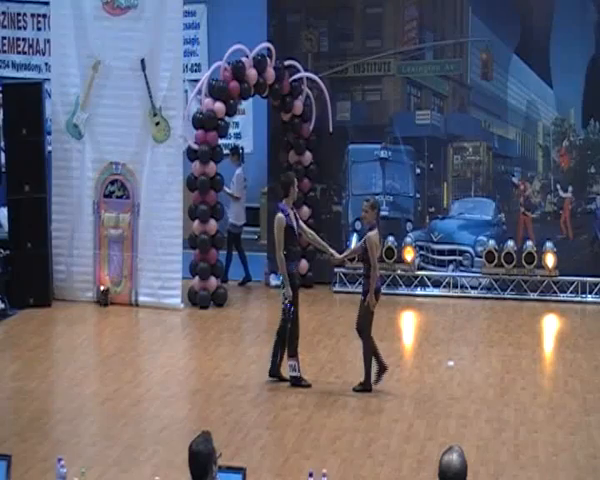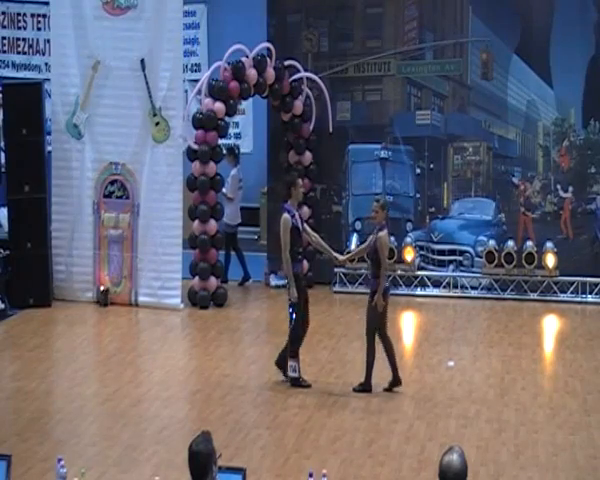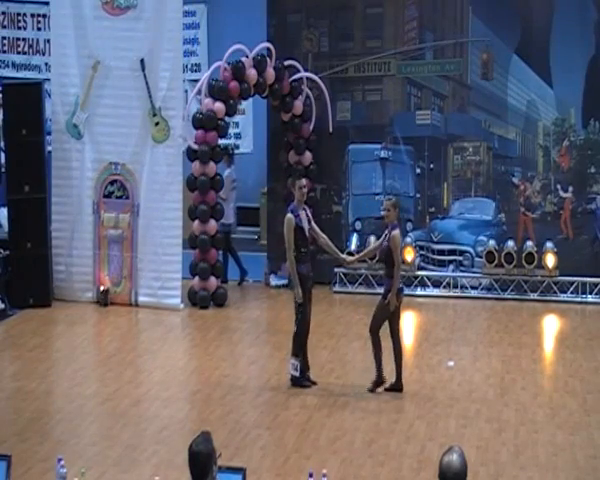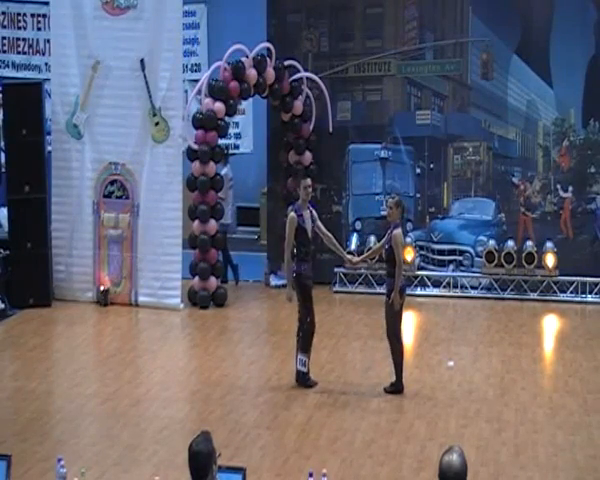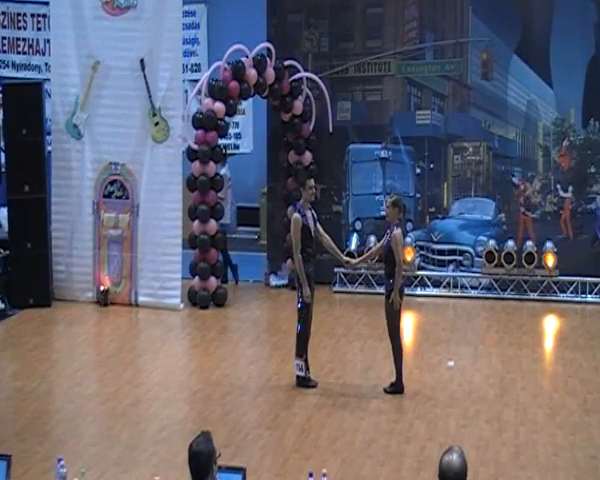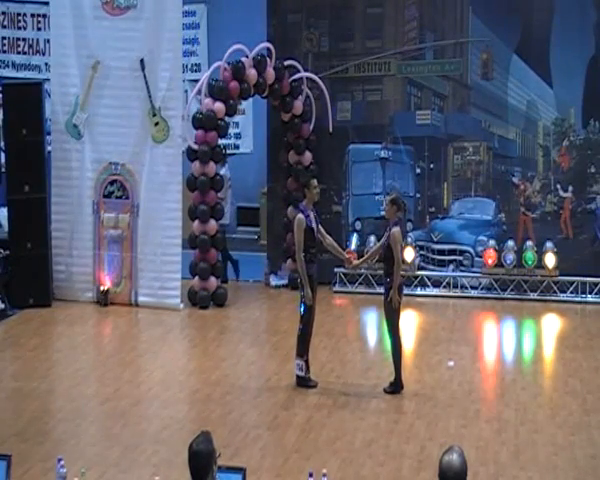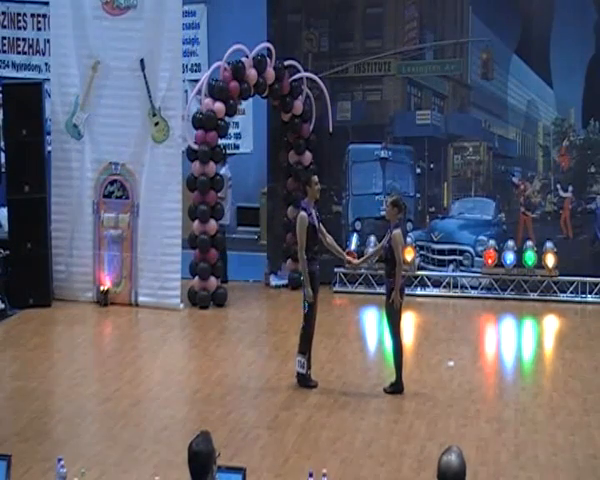
dt=0.4s
person 1, frame 1
left shoulder: (293, 212)
right shoulder: (281, 217)
left elbow: (309, 234)
right elbow: (279, 254)
left wrist: (330, 251)
right wrist: (287, 285)
left hip: (294, 272)
right hip: (288, 274)
left knee: (286, 322)
right knee: (292, 323)
left ankle: (274, 368)
right ankle: (294, 374)
person 1, frame 2
left shoulder: (297, 213)
right shoulder: (287, 217)
left elbow: (312, 237)
right elbow: (285, 254)
left wrist: (332, 254)
right wrist: (291, 286)
left hip: (300, 272)
right hip: (293, 274)
left knee: (303, 322)
right knee: (296, 323)
left ankle: (283, 360)
right ankle: (294, 374)
person 1, frame 3
left shoulder: (306, 212)
right shoulder: (290, 217)
left elbow: (320, 237)
right elbow: (289, 254)
left wrist: (340, 256)
right wrist: (296, 285)
left hip: (308, 271)
right hip: (298, 273)
left knee: (306, 323)
right knee: (301, 323)
left ankle: (303, 370)
right ankle: (295, 374)
person 1, frame 4
left shoulder: (311, 212)
right shoulder: (293, 216)
left elbow: (326, 236)
right elbow: (287, 252)
left wrist: (345, 255)
right wrist: (289, 285)
left hip: (308, 269)
right hip: (299, 271)
left knee: (304, 321)
right knee: (309, 321)
left ankle: (302, 370)
right ankle: (301, 371)
person 1, frame 5
left shoulder: (311, 212)
right shoulder: (297, 217)
left elbow: (324, 238)
right elbow: (296, 254)
left wrist: (342, 258)
right wrist: (304, 285)
left hip: (311, 269)
right hip: (303, 272)
left knee: (307, 322)
right knee: (304, 322)
left ankle: (304, 370)
right ankle: (301, 374)
person 1, frame 6
left shoulder: (313, 213)
right shoulder: (301, 218)
left elbow: (326, 239)
right elbow: (299, 255)
left wrist: (344, 256)
right wrist: (306, 287)
left hip: (313, 271)
right hip: (306, 273)
left knee: (309, 323)
right knee: (305, 323)
left ankle: (305, 370)
right ankle: (301, 374)
person 1, frame 7
left shoulder: (314, 211)
right shoulder: (303, 215)
left elbow: (326, 238)
right elbow: (301, 253)
left wrist: (344, 257)
right wrist: (306, 285)
left hip: (315, 269)
right hip: (308, 271)
left knee: (311, 322)
right knee: (308, 322)
left ankle: (305, 370)
right ankle: (302, 373)
person 2, frame 1
left shoulder: (371, 235)
right shoulder: (371, 233)
left elbow: (374, 266)
right elbow: (358, 249)
left wrist: (371, 293)
right wrist: (341, 257)
left hip: (371, 287)
right hip: (369, 286)
left knee: (365, 332)
right knee: (361, 328)
left ankle: (367, 382)
right ankle: (380, 365)
person 2, frame 2
left shoulder: (382, 235)
right shoulder: (377, 233)
left elbow: (384, 267)
right elbow: (363, 249)
left wrist: (379, 294)
right wrist: (345, 258)
left hip: (379, 289)
right hip: (377, 288)
left knee: (370, 335)
right knee: (382, 333)
left ankle: (367, 382)
right ankle: (395, 377)
person 2, frame 3
left shoulder: (395, 234)
right shoulder: (388, 232)
left elbow: (398, 266)
right elbow: (374, 249)
left wrist: (393, 293)
right wrist: (354, 259)
left hip: (393, 289)
right hip: (391, 288)
left knee: (374, 329)
right knee: (394, 334)
left ankle: (379, 376)
right ankle: (398, 381)
person 2, frame 4
left shoulder: (397, 232)
right shoulder: (391, 230)
left elbow: (399, 264)
right elbow: (378, 248)
left wrist: (396, 292)
right wrist: (359, 260)
left hip: (395, 287)
right hip: (392, 286)
left knee: (392, 335)
right knee: (394, 334)
left ankle: (398, 382)
right ankle: (398, 380)
person 2, frame 5
left shoulder: (396, 232)
right shoulder: (390, 230)
left elbow: (400, 264)
right elbow: (377, 250)
left wrist: (396, 291)
right wrist: (357, 261)
left hip: (394, 287)
right hip: (390, 285)
left knee: (394, 334)
right knee: (393, 334)
left ankle: (398, 383)
right ankle: (398, 380)
person 2, frame 6
left shoulder: (395, 231)
right shoulder: (391, 229)
left elbow: (398, 262)
right elbow: (378, 249)
left wrist: (394, 290)
right wrist: (359, 262)
left hip: (393, 286)
right hip: (389, 284)
left knee: (393, 333)
right knee: (393, 333)
left ankle: (397, 382)
right ankle: (397, 379)
person 2, frame 7
left shoulder: (396, 232)
right shoulder: (391, 231)
left elbow: (399, 263)
right elbow: (379, 249)
left wrist: (396, 291)
right wrist: (359, 262)
left hip: (394, 287)
right hip: (391, 286)
left knee: (395, 334)
right knee: (393, 334)
left ankle: (398, 382)
right ankle: (397, 380)
person 3, frame 1
left shoulder: (238, 173)
right shoulder: (240, 172)
left elbow: (237, 196)
left wrist: (224, 189)
right wrist: (227, 189)
left hip: (235, 217)
right hip: (237, 216)
left knee: (230, 246)
right knee: (237, 246)
left ankle: (225, 275)
right ankle: (247, 275)
person 3, frame 2
left shoulder: (233, 174)
right shoulder: (237, 172)
left elbow: (230, 197)
right wrist: (223, 189)
left hip: (230, 216)
right hip: (234, 216)
left knee: (228, 247)
right knee: (234, 246)
left ankle: (225, 276)
right ankle: (246, 273)
person 3, frame 3
left shoulder: (227, 174)
right shoulder: (232, 172)
left elbow: (223, 197)
right wrist: (218, 190)
left hip: (225, 216)
right hip: (229, 215)
left knee: (225, 247)
right knee: (228, 246)
left ankle: (224, 276)
right ankle: (242, 270)
person 3, frame 4
left shoulder: (224, 173)
right shoulder: (228, 170)
left elbow: (222, 196)
left hip: (223, 216)
right hip: (227, 215)
left knee: (223, 246)
right knee: (224, 246)
person 3, frame 5
left shoulder: (223, 173)
right shoulder: (225, 170)
left elbow: (221, 196)
left hip: (223, 216)
right hip: (225, 216)
left knee: (222, 247)
right knee: (223, 246)
person 3, frame 6
left shoulder: (223, 173)
right shoulder: (225, 171)
left elbow: (220, 196)
left hip: (221, 216)
right hip: (224, 216)
left knee: (221, 246)
right knee: (222, 246)
left ankle: (224, 275)
person 3, frame 7
left shoulder: (223, 173)
right shoulder: (226, 170)
left elbow: (221, 196)
right hip: (223, 216)
left knee: (221, 247)
right knee: (221, 246)
left ankle: (223, 275)
right ankle: (223, 273)
